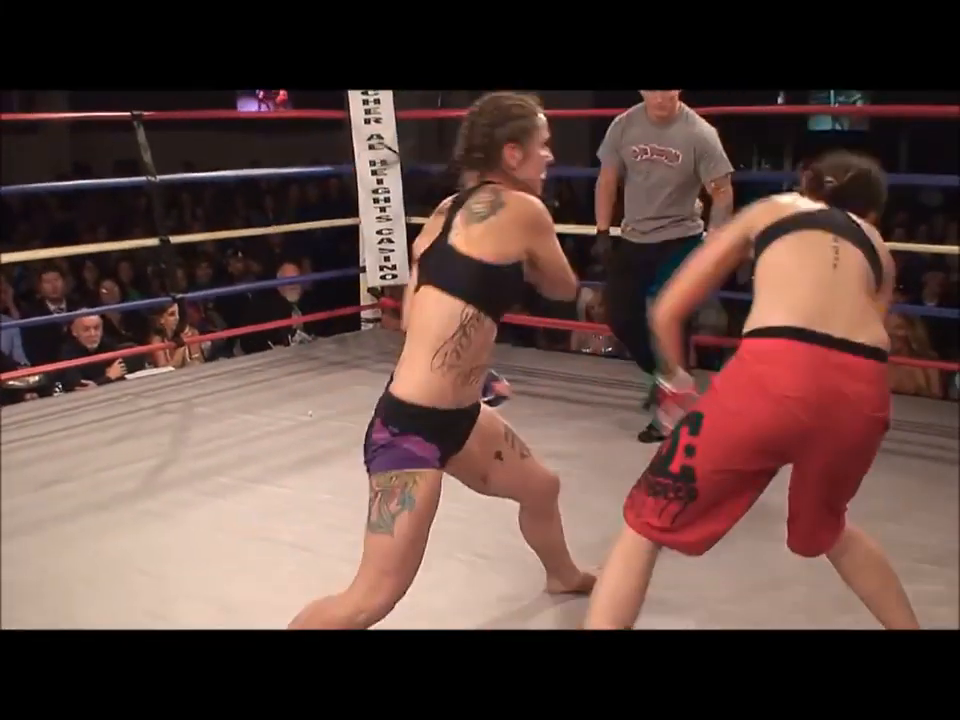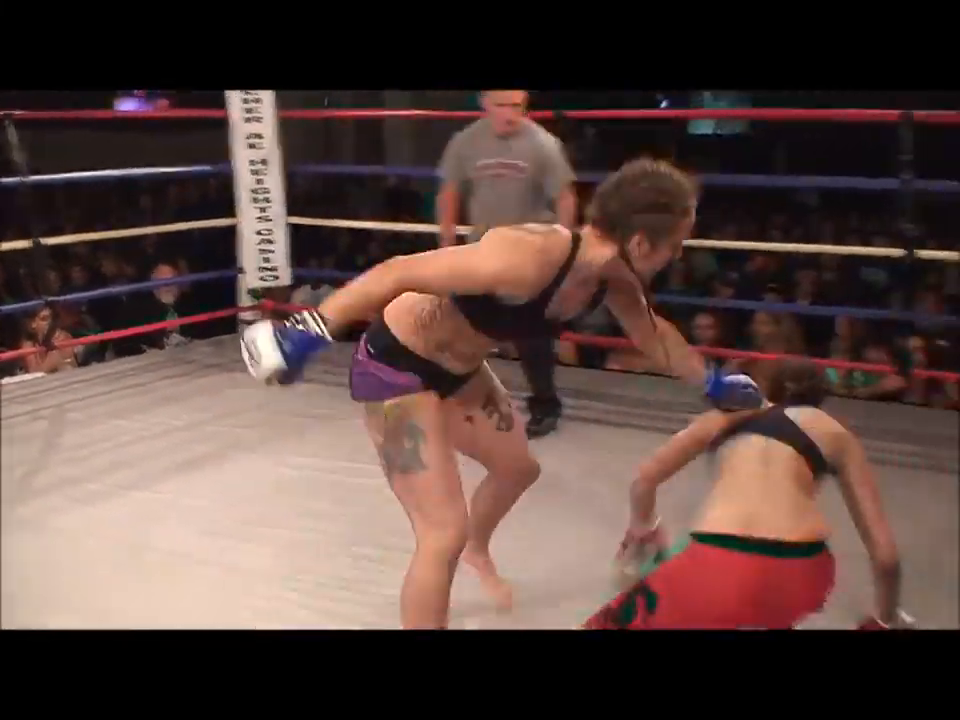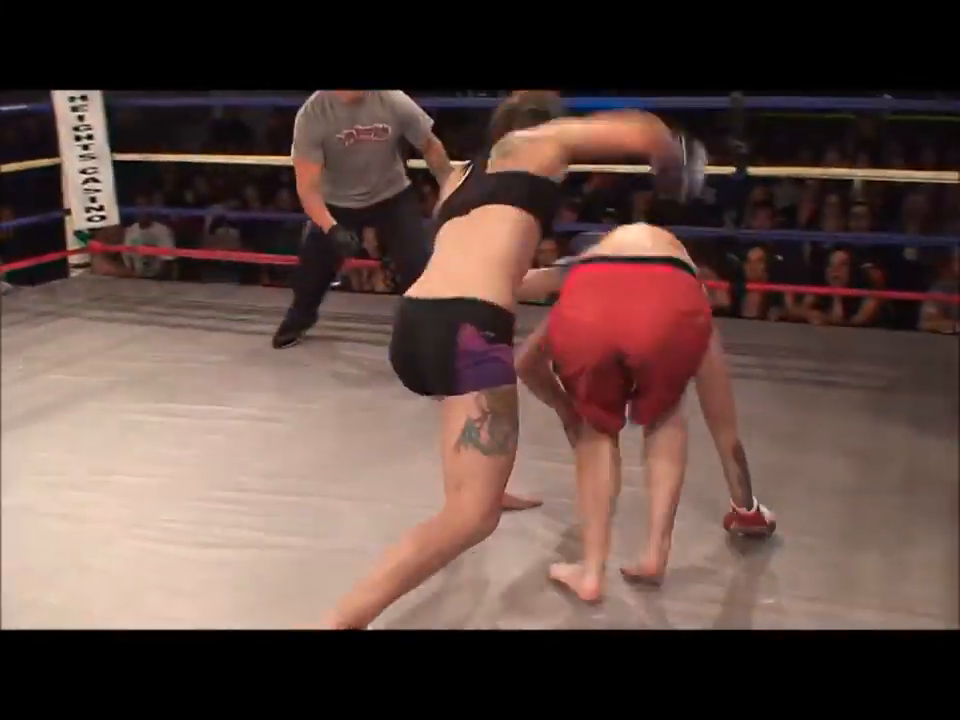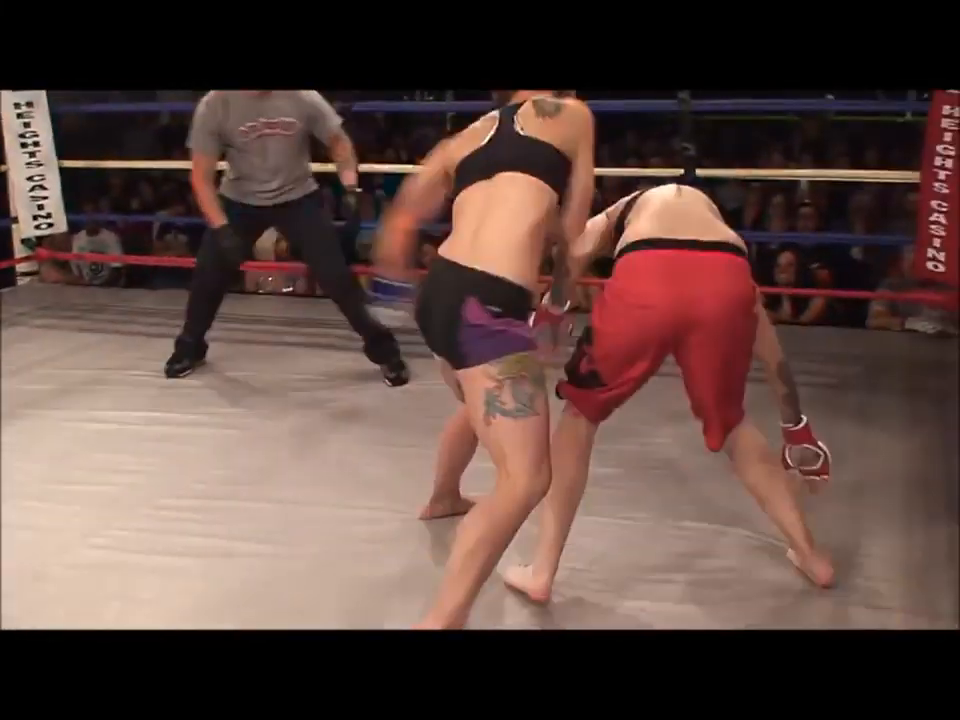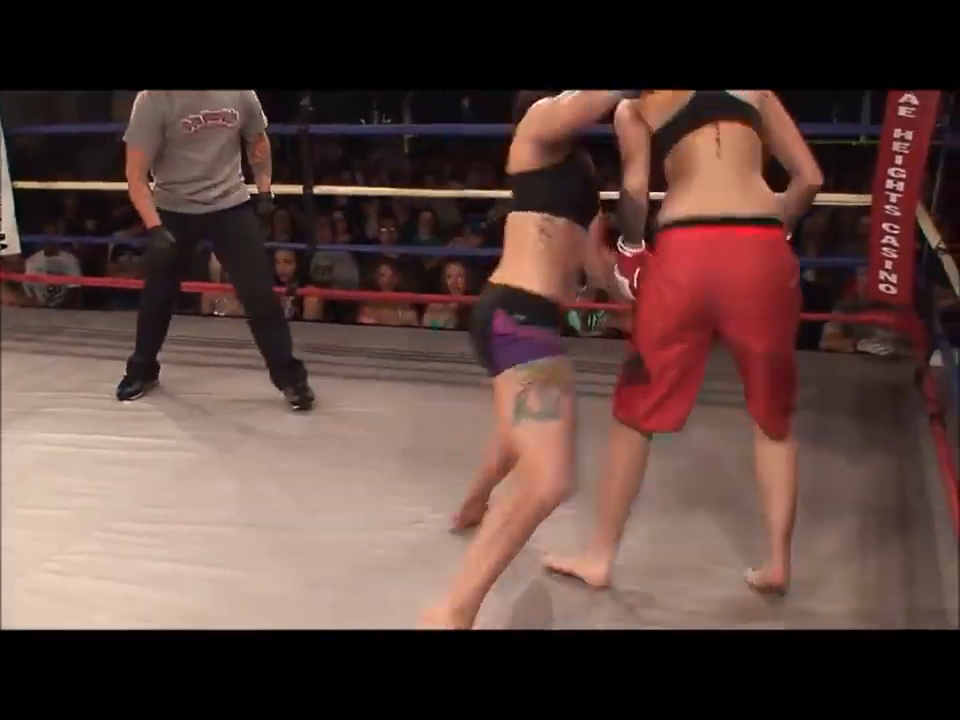
dt=0.4s
person 1, frame 1
left shoulder: (449, 212)
right shoulder: (523, 211)
right elbow: (563, 289)
left hip: (454, 414)
right hip: (411, 424)
left knee: (542, 487)
right knee: (374, 596)
left ankle: (564, 577)
person 1, frame 2
left shoulder: (609, 272)
right shoulder: (531, 256)
left elbow: (652, 334)
right elbow: (402, 271)
left wrist: (714, 384)
right wrist: (309, 331)
left hip: (456, 367)
right hip: (393, 362)
left knee: (520, 467)
right knee: (443, 537)
left ankle: (478, 543)
person 1, frame 3
left shoulder: (461, 175)
right shoulder: (541, 144)
right elbow: (641, 132)
right wrist: (677, 157)
left hip: (417, 325)
right hip: (467, 331)
right knee: (473, 518)
left ankle: (488, 490)
right ankle: (340, 621)
person 1, frame 4
left shoulder: (472, 134)
right shoulder: (572, 114)
left elbow: (407, 209)
right elbow: (572, 225)
left wrist: (391, 276)
left hip: (441, 294)
right hip: (487, 304)
left knee: (480, 407)
right knee: (523, 484)
left ankle: (442, 498)
right ankle: (439, 623)
person 1, frame 5
left shoulder: (574, 157)
right shoulder: (544, 124)
left elbow: (590, 250)
right elbow: (566, 112)
left hip: (513, 314)
right hip: (520, 320)
left knee: (529, 428)
right knee: (550, 483)
left ankle: (471, 510)
right ankle: (452, 613)
person 2, frame 1
left shoulder: (768, 209)
right shoulder: (877, 245)
left elbow: (667, 310)
left wrist: (677, 376)
left hip: (778, 375)
right hip: (863, 386)
left knee: (644, 529)
right knee: (826, 530)
person 2, frame 2
left shoulder: (730, 416)
right shoulder: (835, 431)
left elbow: (645, 478)
right elbow: (884, 548)
left wrist: (641, 524)
right wrist: (887, 618)
left hip: (719, 575)
right hip: (799, 579)
person 2, frame 3
left shoulder: (585, 285)
left elbow: (526, 363)
right elbow: (724, 422)
left wrist: (569, 410)
right wrist: (745, 506)
left hip: (588, 306)
right hip: (675, 310)
left knee: (600, 427)
right knee: (662, 415)
left ankle: (590, 574)
right ankle: (655, 552)
person 2, frame 4
left shoulder: (613, 215)
left elbow: (576, 254)
right elbow: (770, 353)
right wrist: (797, 426)
left hip: (645, 281)
right hip: (723, 279)
left knee: (580, 411)
right knee: (729, 424)
left ankle: (541, 573)
right ankle: (811, 554)
person 2, frame 5
left shoulder: (636, 105)
right shoulder: (754, 93)
left elbow: (635, 189)
right elbow: (811, 178)
left wrist: (630, 250)
left hip: (685, 254)
right hip: (759, 252)
left knee: (637, 411)
right knee: (774, 418)
left ankle: (597, 557)
right ankle: (778, 561)
person 3, frame 1
left shoulder: (699, 134)
right shoulder: (623, 126)
left elbow: (722, 191)
right elbow: (607, 179)
right wrist: (602, 232)
left hip: (678, 240)
right hip: (631, 239)
right knee: (619, 316)
person 3, frame 2
left shoulder: (541, 145)
right shoulder: (464, 143)
left elbow: (565, 198)
right elbow: (449, 198)
right wrist: (447, 250)
left ankle: (545, 404)
person 3, frame 3
left shoulder: (394, 102)
right shoulder: (312, 114)
left elbow: (431, 147)
right elbow: (308, 186)
right wrist: (333, 231)
left hip: (392, 198)
right hip: (337, 203)
left knee: (417, 268)
right knee: (310, 269)
right ankle: (300, 319)
person 3, frame 4
left shoulder: (302, 98)
right shoulder: (214, 106)
left elbow: (338, 142)
right elbow: (201, 176)
left wrist: (350, 188)
right wrist: (221, 228)
left hip: (299, 198)
right hip: (240, 201)
left knee: (336, 275)
right knee: (208, 275)
left ankle: (382, 349)
right ankle: (190, 348)
person 3, frame 5
left shoulder: (241, 95)
right shoulder: (154, 100)
left elbow: (258, 142)
right elbow: (135, 172)
left wrist: (265, 192)
right wrist: (154, 228)
left hip: (231, 206)
right hip: (173, 211)
left knee: (260, 293)
right knee: (157, 294)
left ankle: (290, 376)
right ankle: (142, 370)
